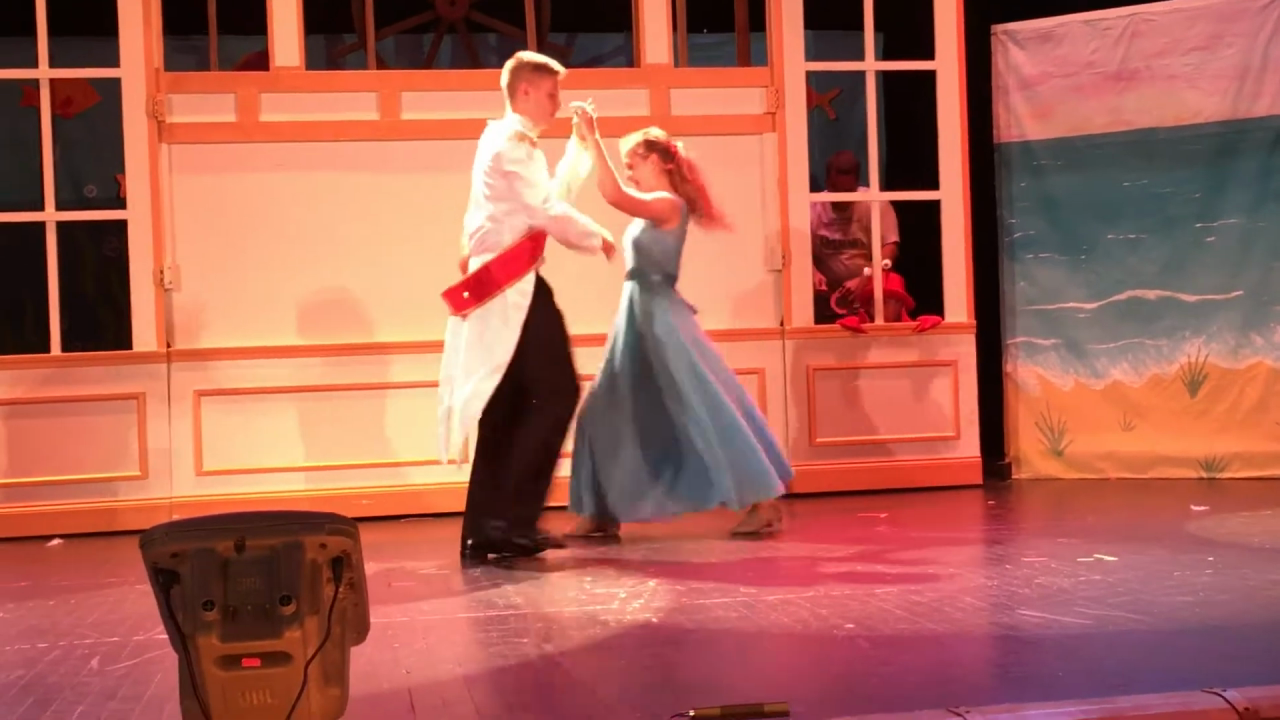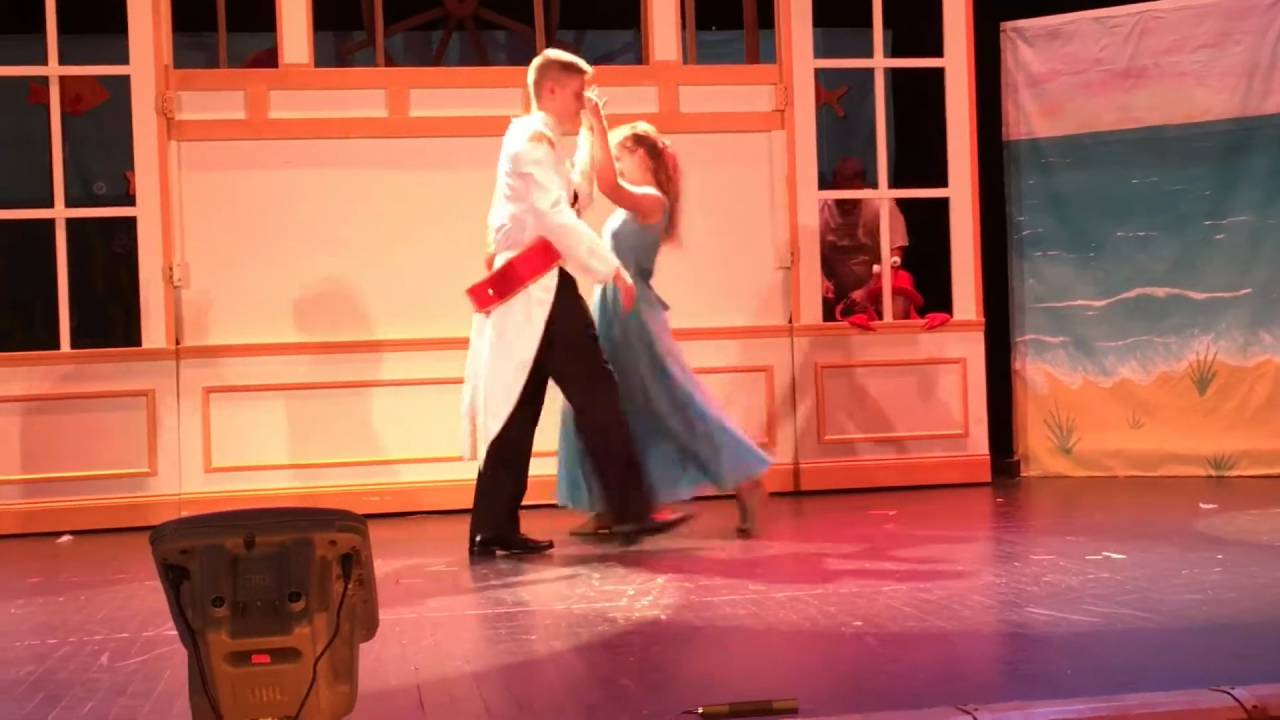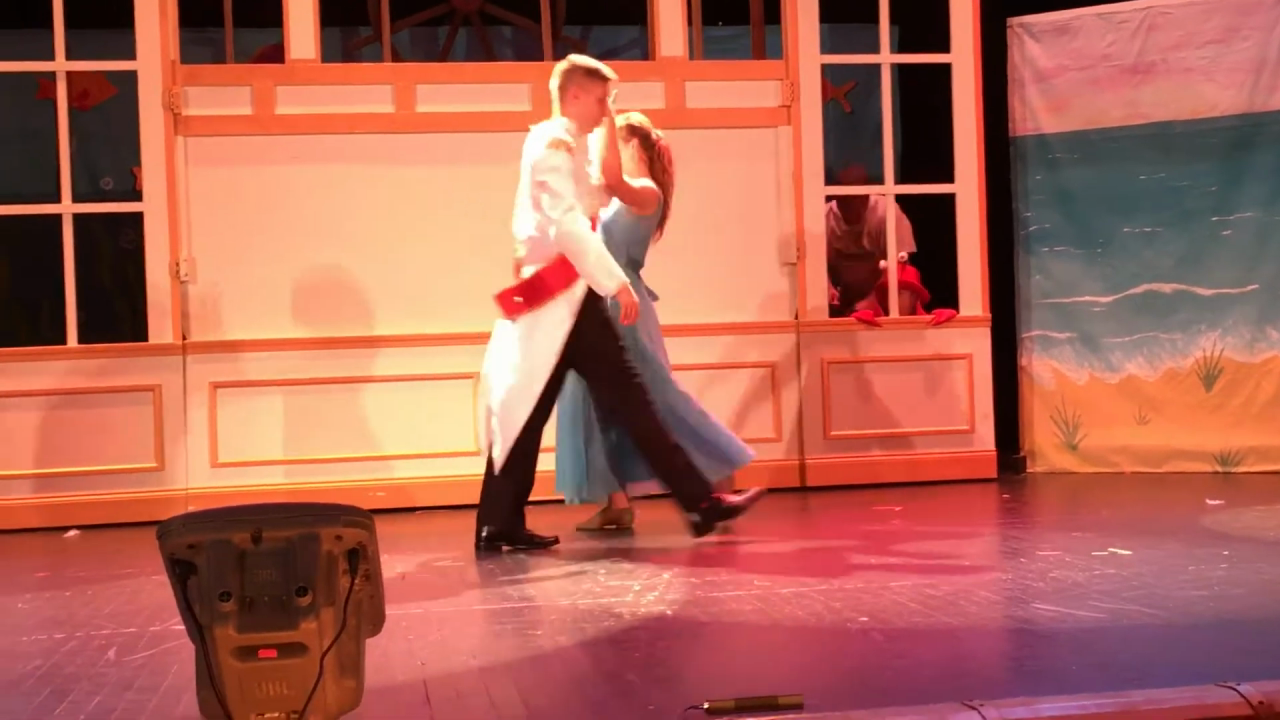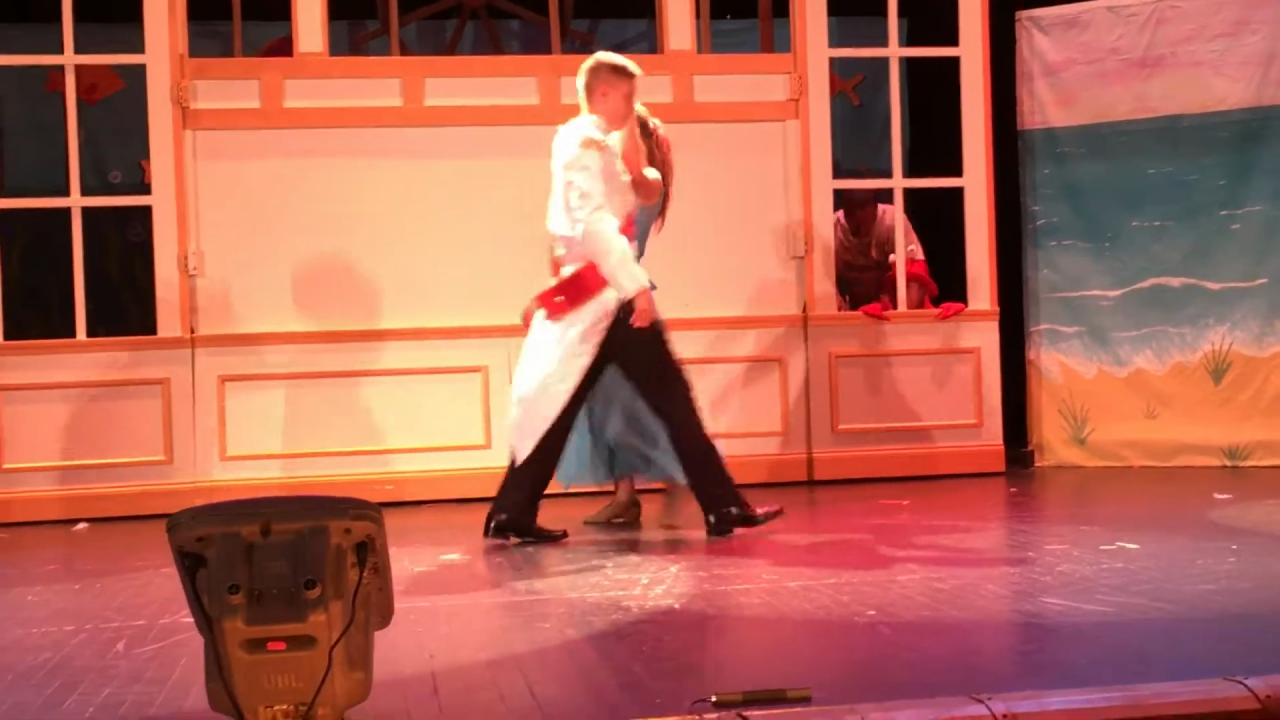
dt=0.1s
person 1, frame 1
left shoulder: (508, 141)
right shoulder: (512, 140)
left elbow: (542, 197)
right elbow: (546, 209)
left wrist: (581, 143)
right wrist: (596, 237)
left hip: (499, 288)
right hip: (512, 286)
left knee: (507, 409)
right knee: (557, 395)
left ankle: (486, 532)
right ankle: (514, 519)
person 1, frame 2
left shoulder: (531, 140)
right shoulder: (533, 139)
left elbow: (555, 206)
right elbow: (555, 216)
right wrist: (610, 267)
left hip: (524, 287)
right hip: (539, 285)
left knee: (517, 409)
right knee: (596, 392)
left ankle: (493, 529)
right ankle: (631, 509)
person 1, frame 3
left shoulder: (551, 145)
right shoulder: (555, 146)
left elbow: (577, 210)
right elbow: (567, 225)
right wrist: (617, 282)
left hip: (548, 293)
right hip: (565, 291)
left knee: (528, 406)
right knee: (624, 397)
left ankle: (499, 524)
right ankle: (701, 503)
person 1, frame 4
left shoulder: (579, 142)
right shoulder: (588, 146)
right elbow: (596, 225)
right wrist: (636, 284)
left hip: (587, 290)
right hip: (605, 293)
left knee: (558, 403)
right knee: (667, 393)
left ankle: (512, 514)
right ankle: (723, 505)
person 2, frame 1
left shoulder: (668, 205)
right shoulder: (649, 213)
left elbow: (615, 197)
left wrist: (593, 141)
left hip: (661, 318)
right hip: (638, 319)
left knee: (706, 409)
right knee: (604, 416)
left ankle: (764, 503)
right ankle: (603, 514)
person 2, frame 2
left shoulder: (651, 200)
right shoulder: (630, 207)
left elbow: (607, 186)
left wrist: (597, 127)
left hip: (632, 312)
right hip: (614, 312)
left knee: (676, 405)
right knee: (591, 411)
left ankle: (746, 483)
right ankle: (609, 509)
person 2, frame 3
left shoulder: (647, 191)
right shoulder: (624, 199)
left elbow: (611, 179)
left wrist: (607, 125)
left knee: (652, 402)
right knee: (589, 407)
left ankle: (719, 474)
right ankle: (616, 504)
person 2, frame 4
left shoulder: (649, 181)
left elbow: (633, 169)
left knee: (622, 395)
right knee: (598, 397)
left ankle: (676, 478)
right ankle: (626, 495)
